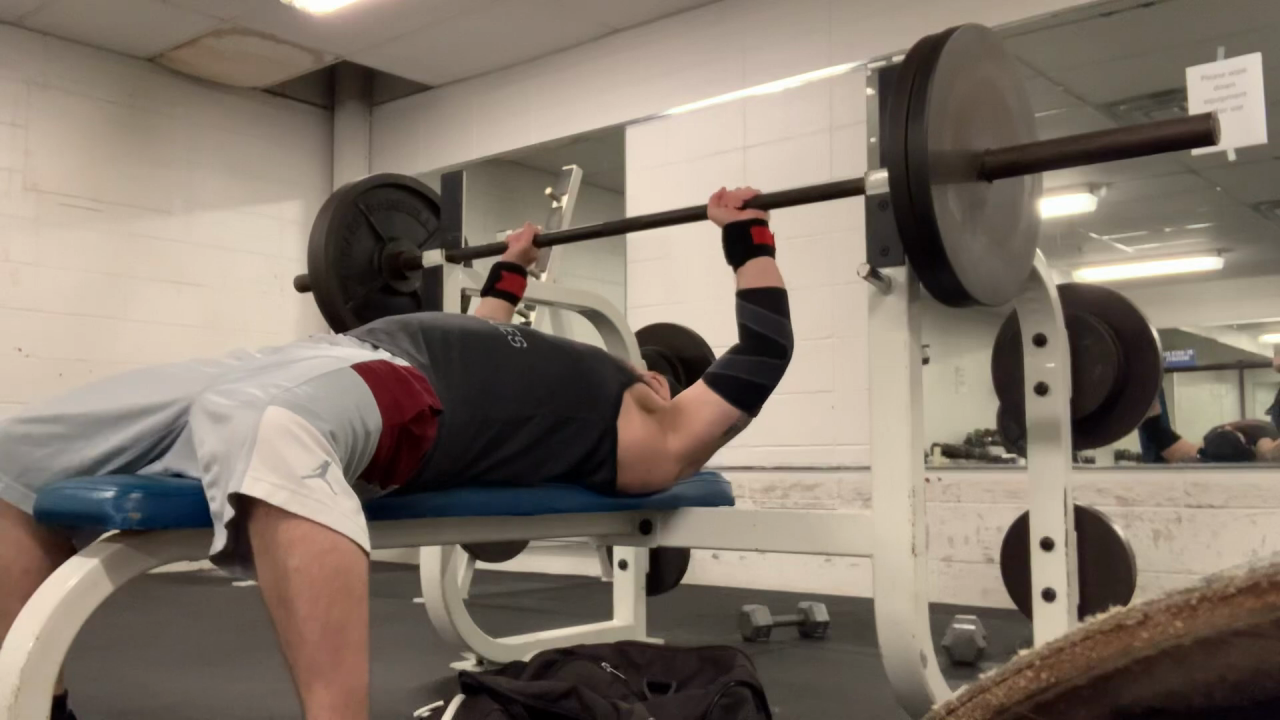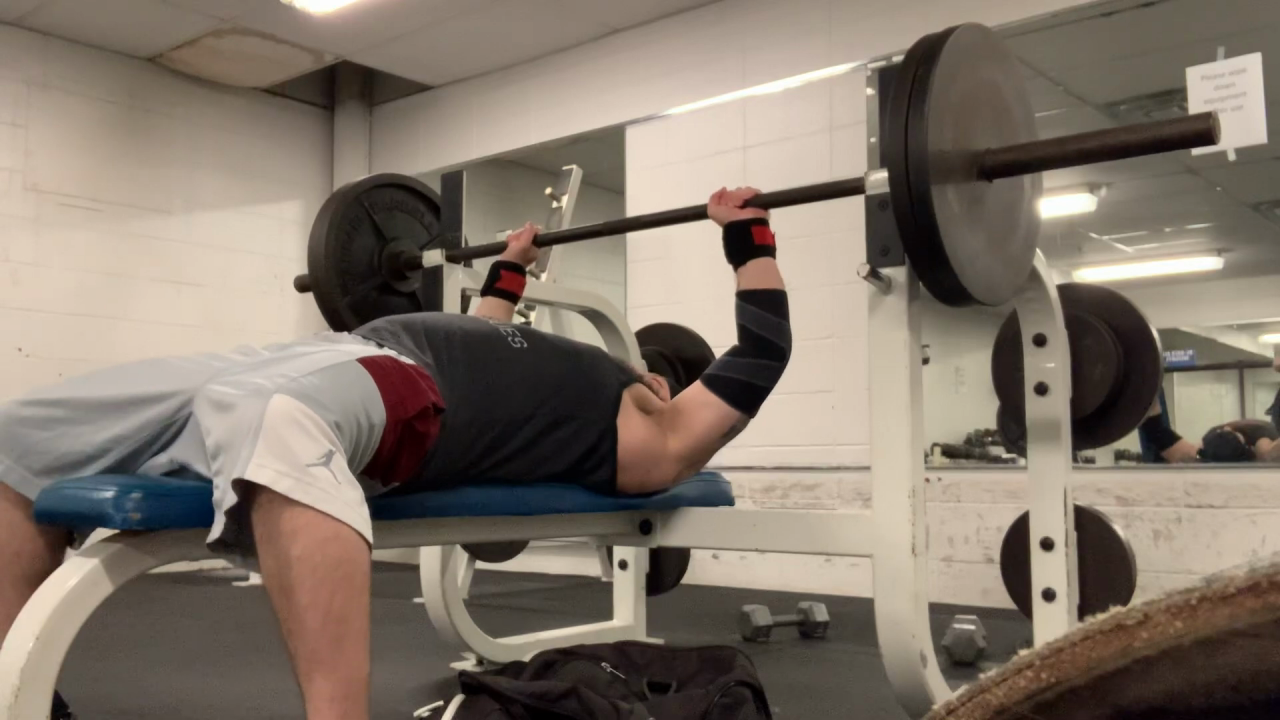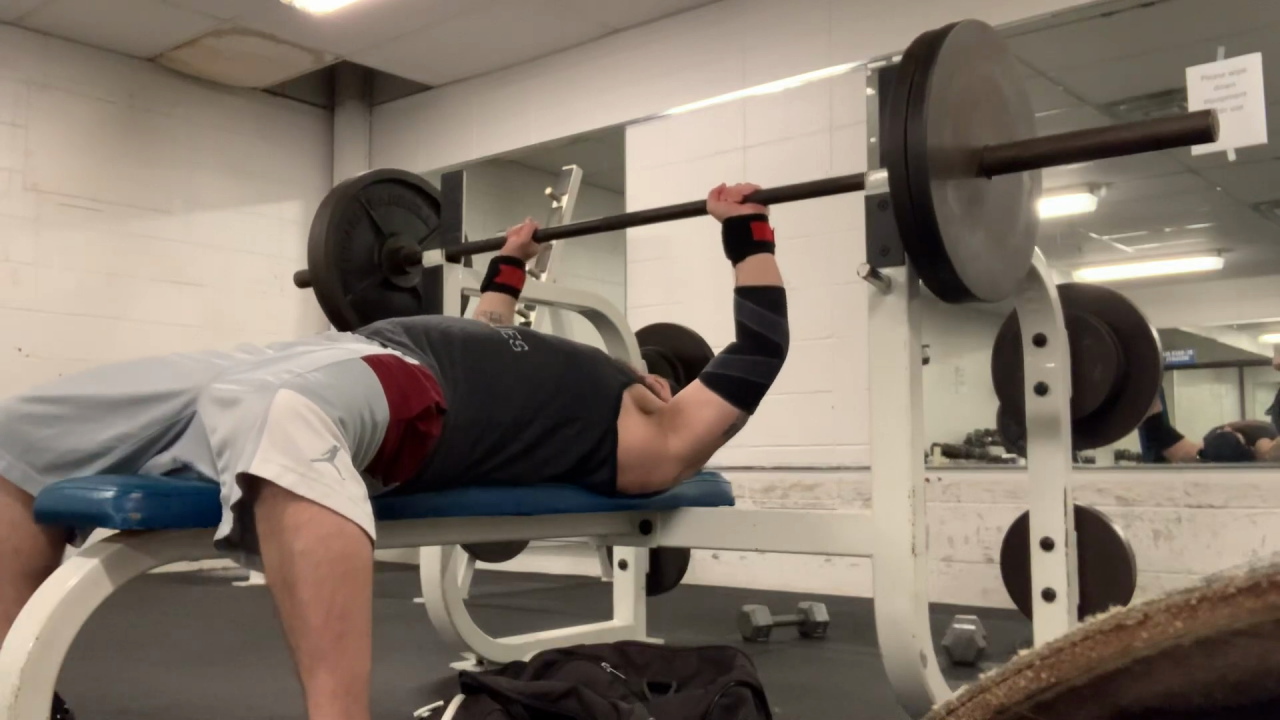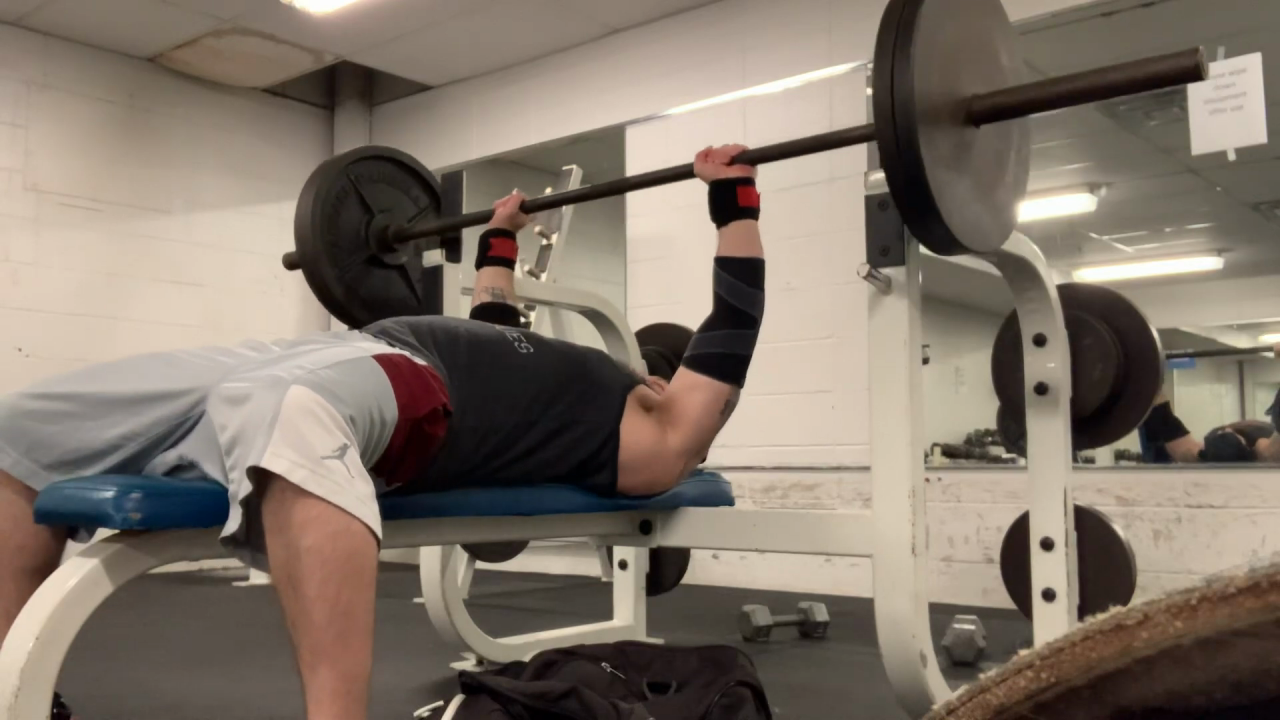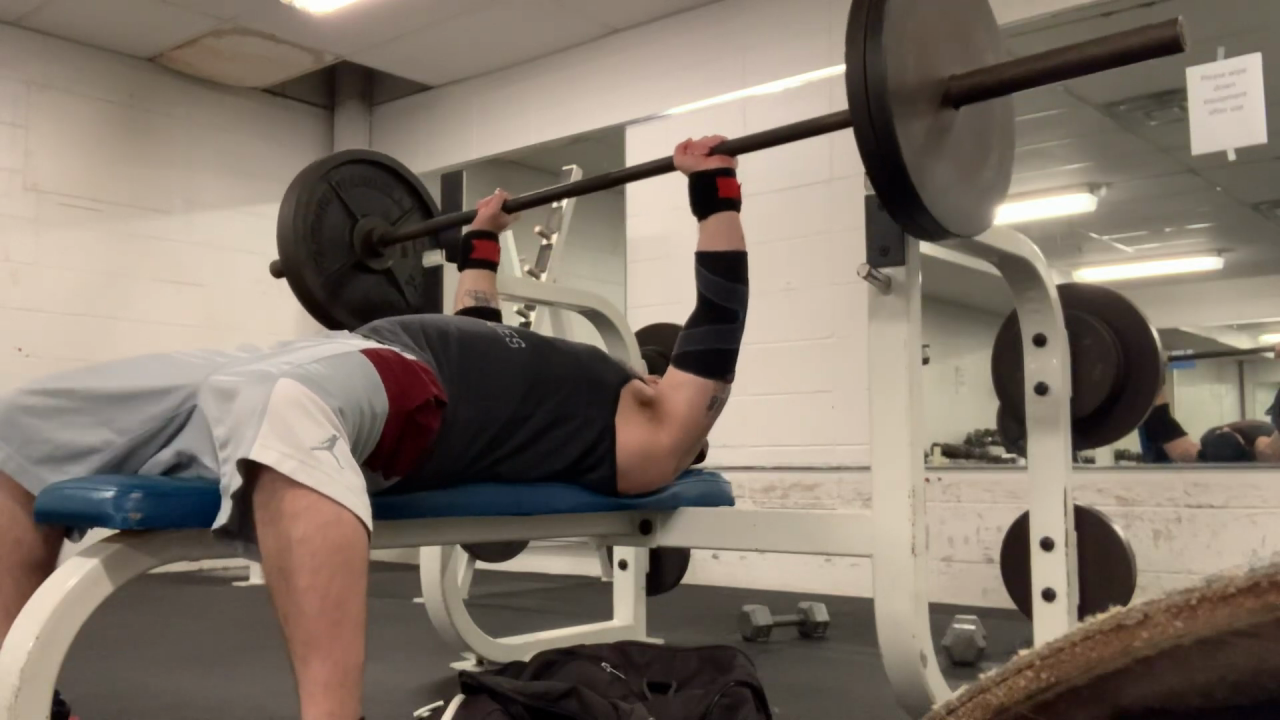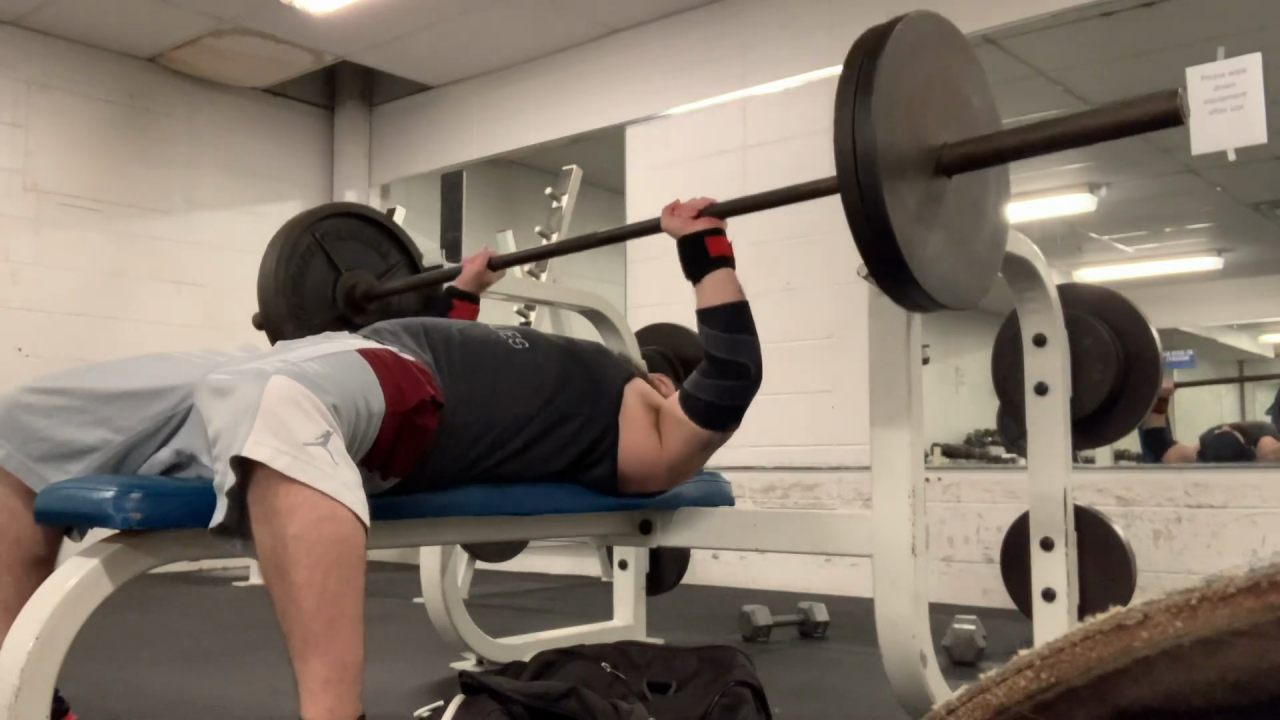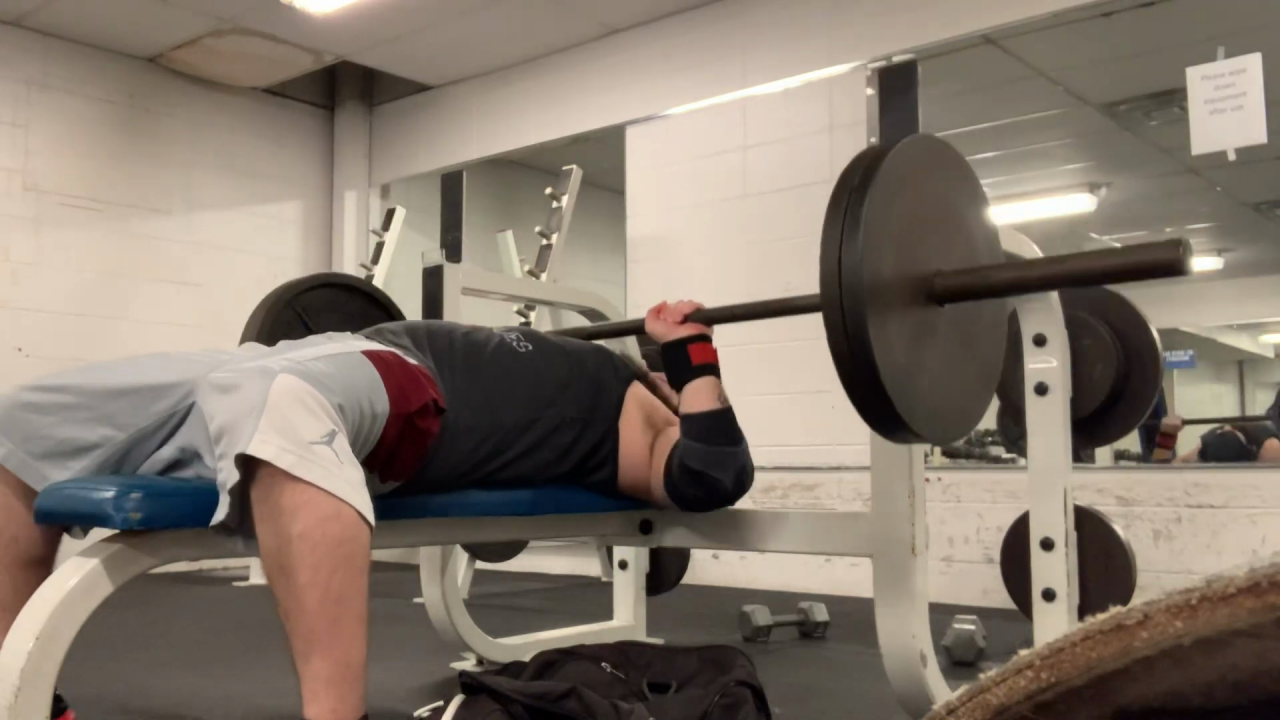
dt=0.7s
person 1, frame 1
left shoulder: (654, 441)
right shoulder: (585, 390)
left elbow: (762, 352)
right elbow: (484, 357)
left wrist: (747, 236)
right wrist: (509, 268)
left knee: (265, 437)
person 1, frame 2
left shoulder: (654, 443)
right shoulder: (578, 391)
left elbow: (760, 357)
right elbow: (483, 356)
left wrist: (748, 236)
right wrist: (509, 270)
left knee: (269, 428)
person 1, frame 3
left shoulder: (653, 444)
right shoulder: (581, 393)
left elbow: (759, 353)
right elbow: (489, 350)
left wrist: (747, 232)
right wrist: (508, 264)
left knee: (276, 422)
person 1, frame 4
left shoulder: (655, 444)
right shoulder: (566, 385)
left elbow: (732, 331)
right elbow: (492, 331)
left wrist: (735, 202)
right wrist: (500, 237)
left knee: (283, 422)
person 1, frame 5
left shoulder: (649, 441)
right shoulder: (576, 391)
left elbow: (718, 326)
right elbow: (476, 331)
left wrist: (715, 191)
right wrist: (481, 239)
left knee: (275, 416)
person 1, frame 6
left shoulder: (650, 443)
right shoulder: (571, 385)
left elbow: (733, 380)
left wrist: (704, 249)
right wrist: (465, 293)
left knee: (272, 414)
person 1, frame 7
left shoulder: (647, 435)
right shoulder: (598, 386)
left elbow: (715, 476)
left wrist: (691, 346)
right wrist: (461, 352)
left knee: (274, 407)
